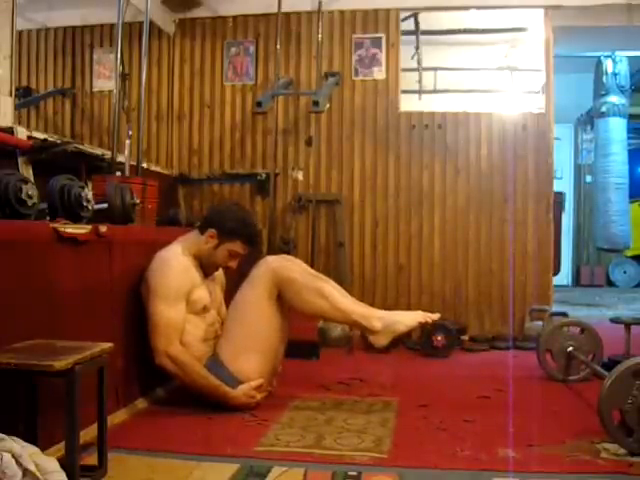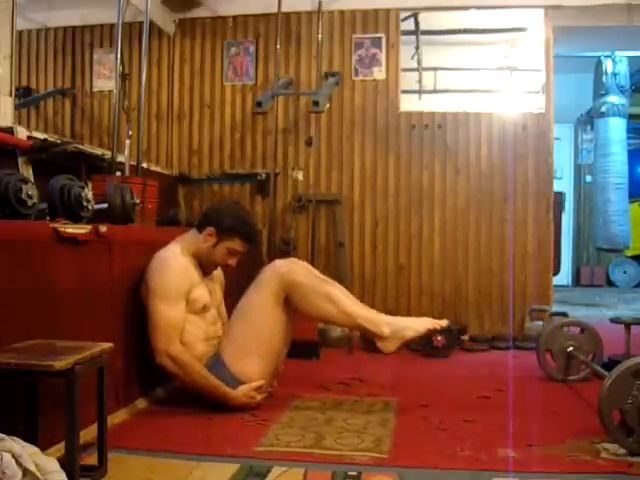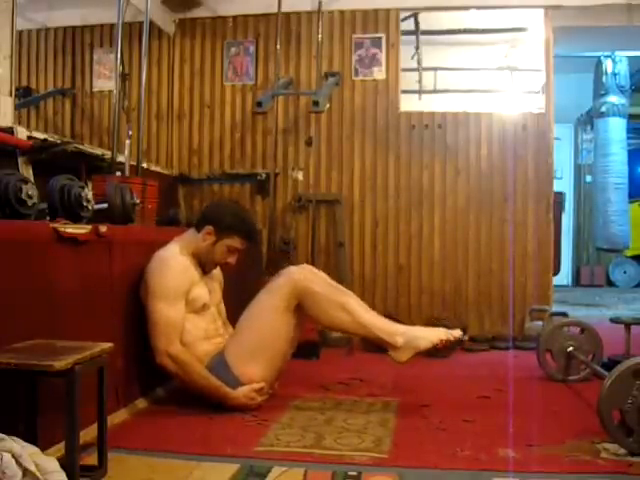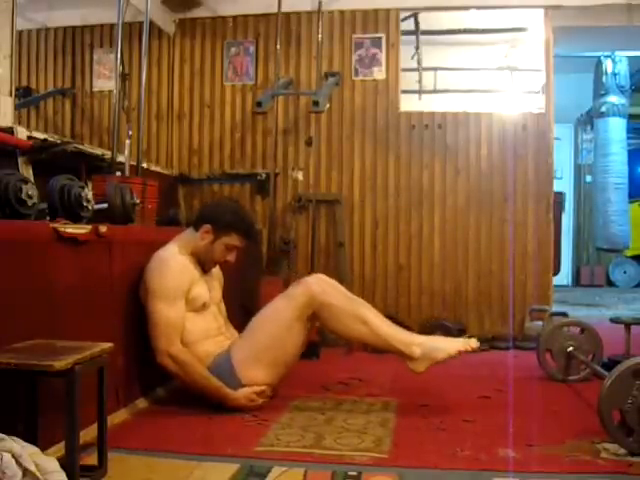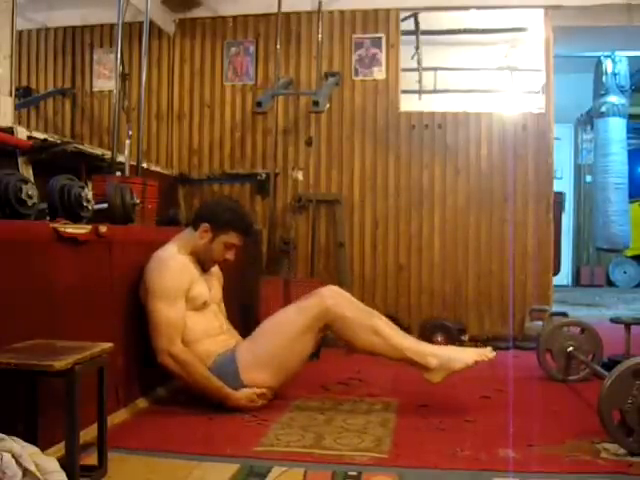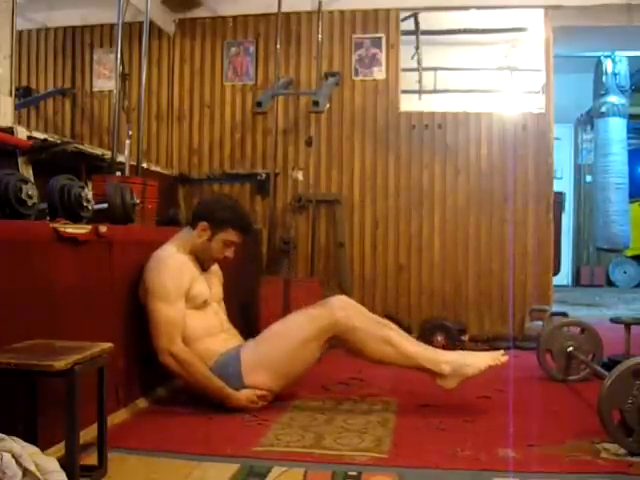
dt=0.2s
person 1, frame 1
left shoulder: (210, 269)
right shoulder: (172, 267)
right elbow: (166, 353)
left wrist: (264, 362)
right wrist: (227, 395)
left hip: (229, 368)
right hip: (221, 377)
left knee: (285, 268)
right knee: (273, 268)
left ankle: (375, 322)
right ankle: (377, 323)
person 1, frame 2
left shoulder: (209, 268)
right shoulder: (170, 267)
right elbow: (166, 353)
left wrist: (262, 362)
right wrist: (227, 395)
left hip: (230, 365)
right hip: (221, 376)
left knee: (293, 272)
right knee: (282, 272)
left ankle: (383, 326)
right ankle: (385, 329)
person 1, frame 3
left shoulder: (208, 268)
right shoulder: (169, 266)
right elbow: (166, 352)
left wrist: (260, 359)
right wrist: (227, 396)
left hip: (231, 365)
right hip: (222, 376)
left knee: (305, 277)
right knee: (295, 279)
left ankle: (396, 335)
right ankle: (398, 338)
person 1, frame 4
left shoulder: (208, 267)
right shoulder: (169, 267)
right elbow: (167, 352)
left wrist: (258, 355)
right wrist: (228, 396)
left hip: (233, 363)
right hip: (224, 375)
left knee: (318, 288)
right knee: (313, 289)
left ankle: (413, 346)
right ankle: (416, 349)
person 1, frame 5
left shoulder: (207, 267)
right shoulder: (168, 266)
right elbow: (168, 351)
left wrist: (255, 356)
right wrist: (228, 396)
left hip: (234, 363)
right hip: (226, 375)
left knee: (330, 300)
right knee: (327, 301)
left ankle: (428, 356)
right ankle: (431, 358)
person 1, frame 6
left shoulder: (207, 266)
right shoulder: (167, 266)
right elbow: (169, 351)
left wrist: (258, 356)
right wrist: (228, 396)
left hip: (237, 361)
right hip: (227, 374)
left knee: (338, 308)
right knee: (336, 313)
left ankle: (440, 362)
right ankle: (443, 366)
